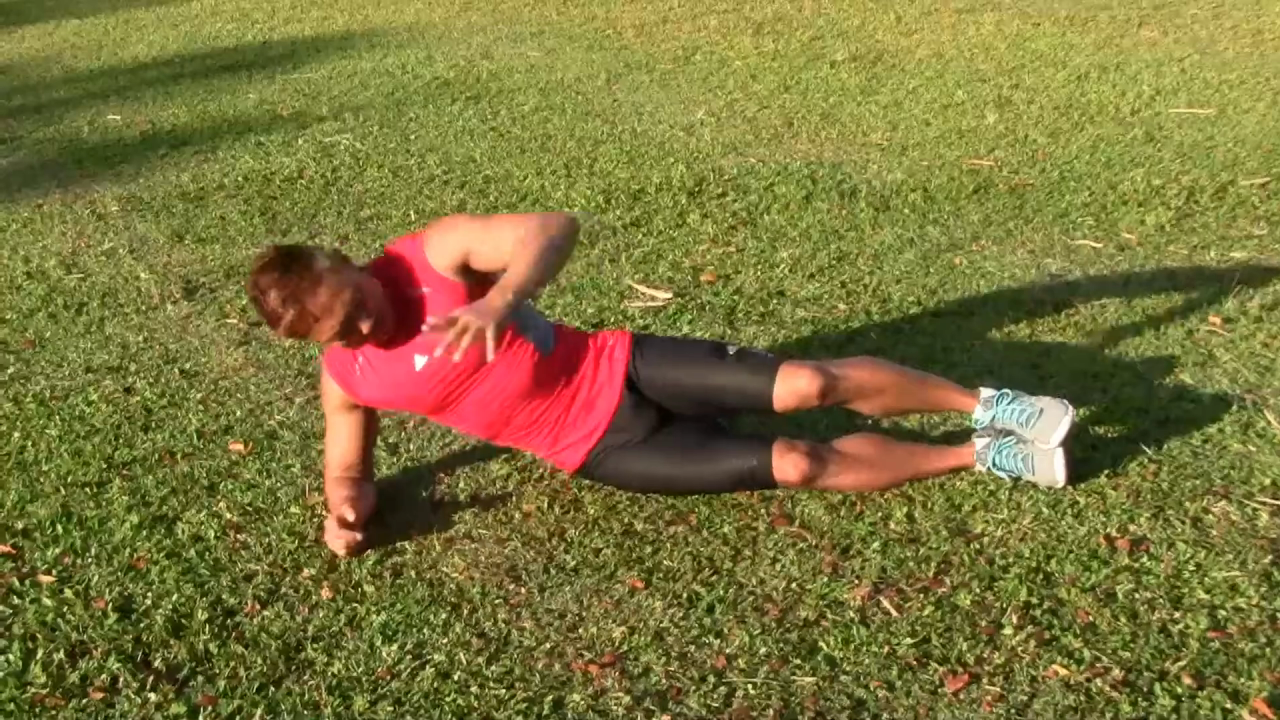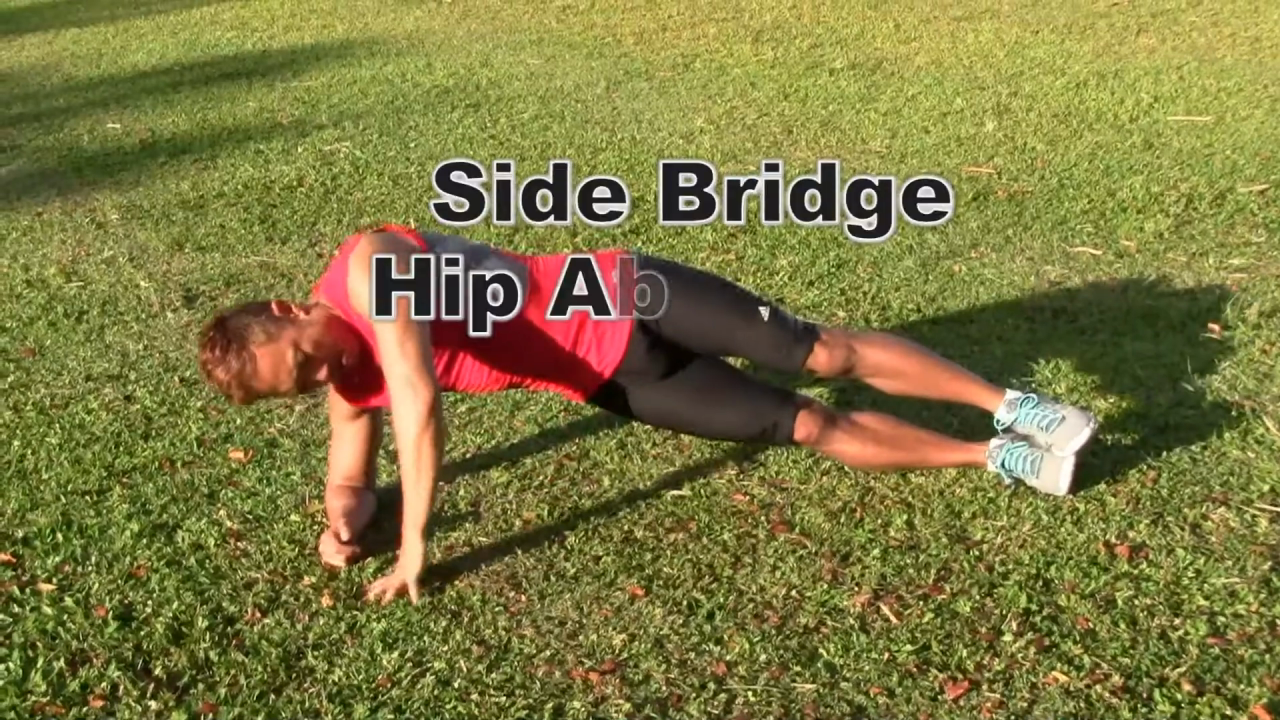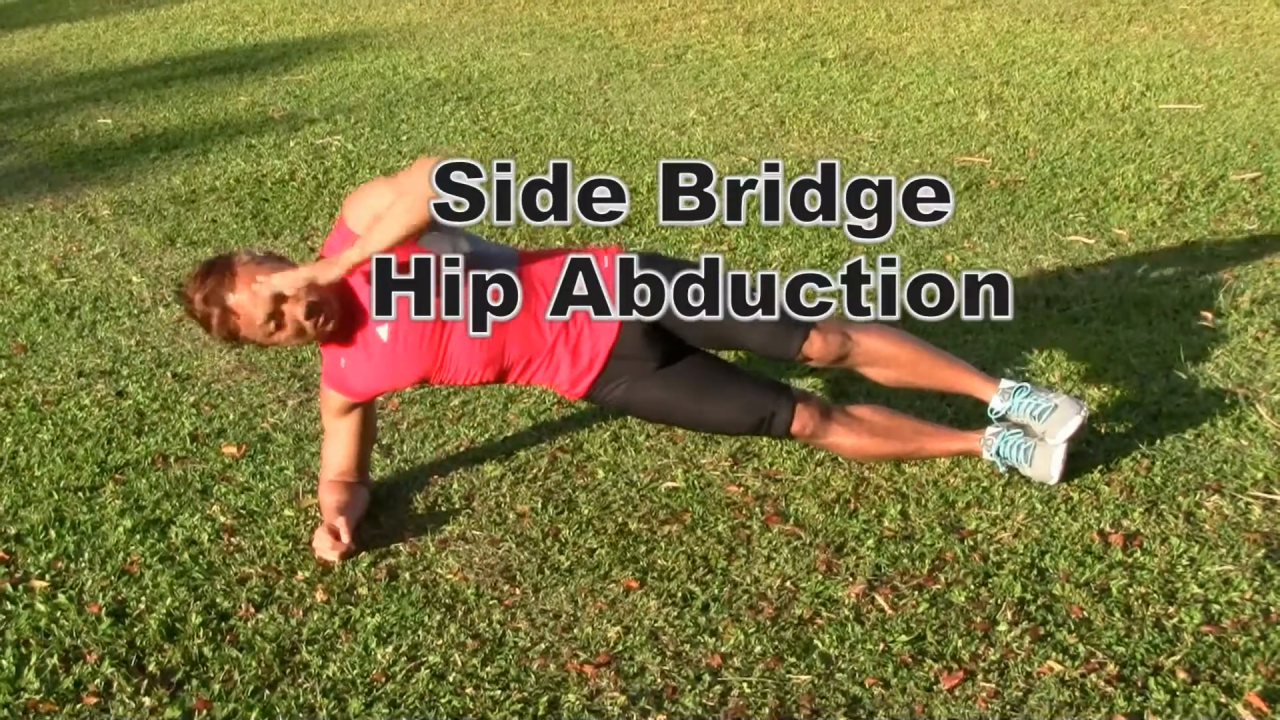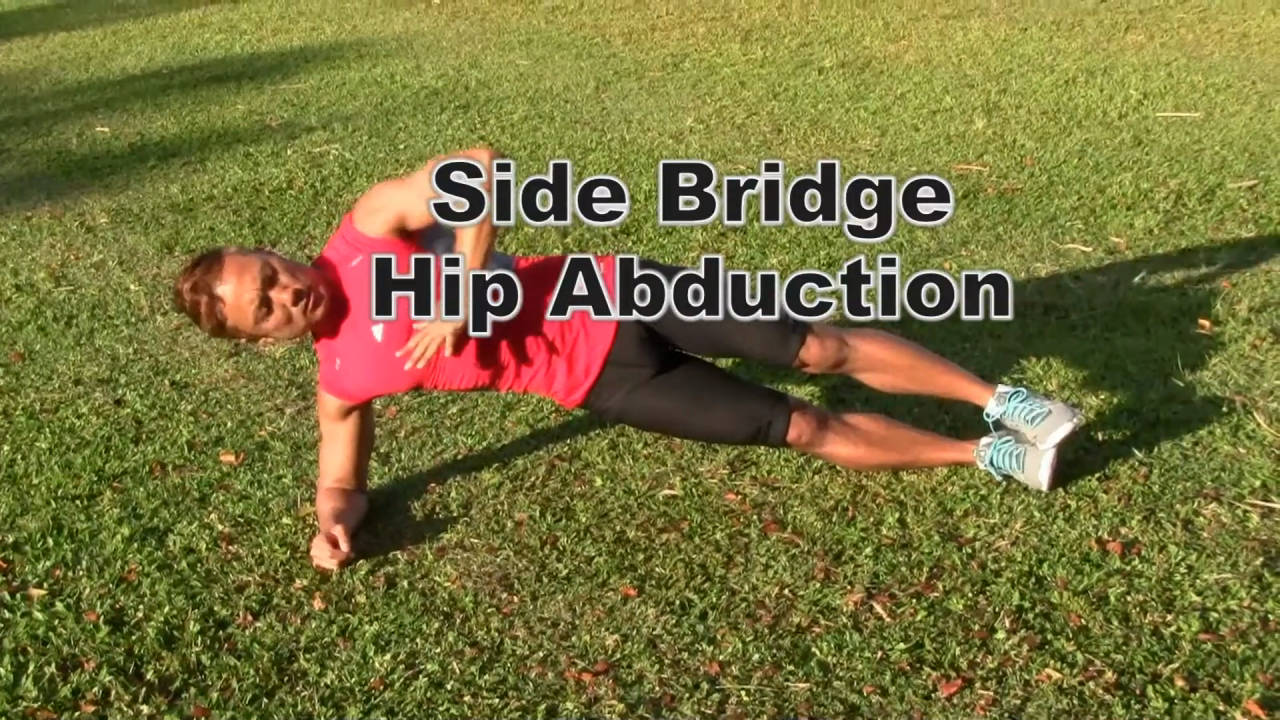
dt=1s
person 1, frame 1
left shoulder: (437, 250)
right shoulder: (346, 374)
left elbow: (558, 225)
right elbow: (347, 469)
left wrist: (505, 294)
right wrist: (346, 509)
left hip: (619, 370)
right hip: (600, 449)
left knee: (808, 383)
right knee: (802, 465)
left ankle: (987, 403)
right ankle: (981, 455)
person 1, frame 2
left shoulder: (365, 266)
right shoulder: (349, 382)
left elbow: (419, 401)
right elbow: (349, 481)
left wrist: (414, 548)
right wrist: (341, 526)
left hip: (627, 297)
right hip: (611, 378)
left knee: (826, 352)
right knee: (810, 426)
left ankle: (1007, 404)
right ankle: (993, 458)
person 1, frame 3
left shoulder: (359, 222)
right shoulder: (347, 374)
left elbow: (441, 176)
right elbow: (343, 469)
left wrist: (334, 263)
right wrist: (336, 515)
left hip: (616, 292)
right hip: (604, 373)
left knee: (824, 340)
right knee: (808, 422)
left ankle: (1002, 394)
right ankle: (988, 446)
person 1, frame 4
left shoulder: (369, 224)
right shoulder: (342, 380)
left elbow: (483, 167)
right elbow: (342, 478)
left wrist: (461, 297)
right wrist: (334, 523)
left hip: (615, 297)
right hip: (601, 382)
left knee: (822, 346)
right knee: (805, 430)
left ankle: (997, 399)
right ankle: (984, 457)
